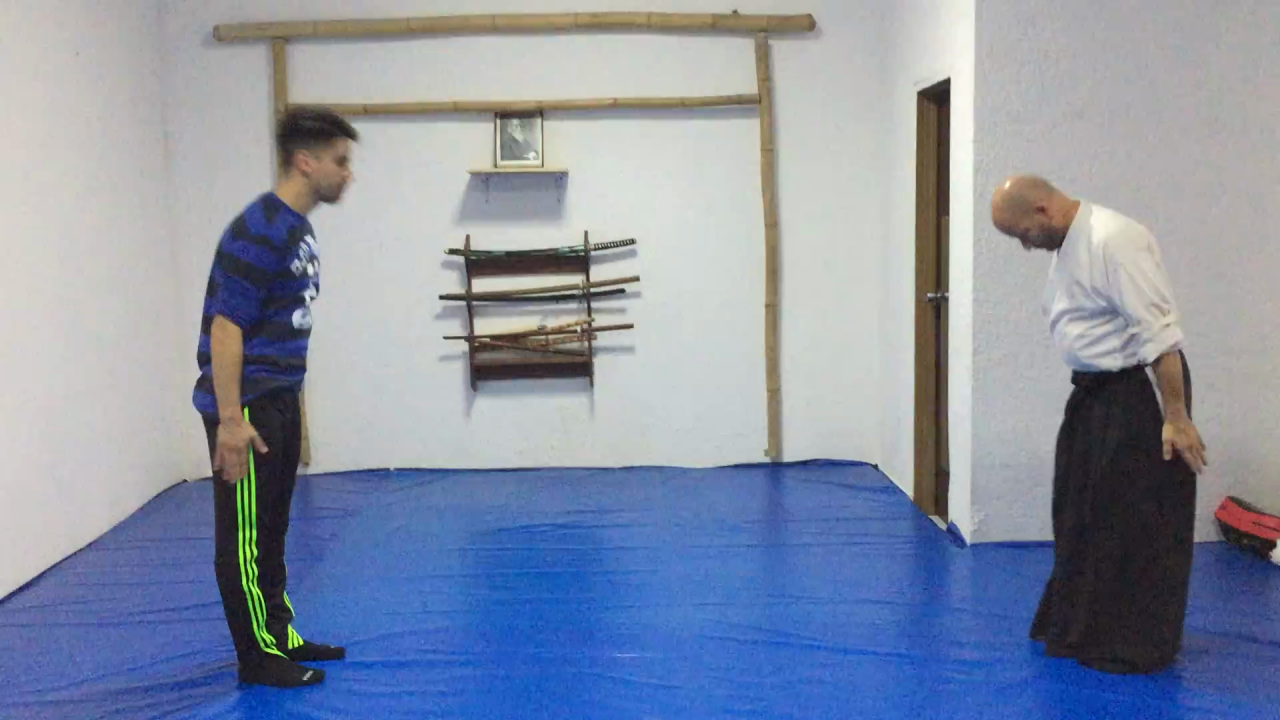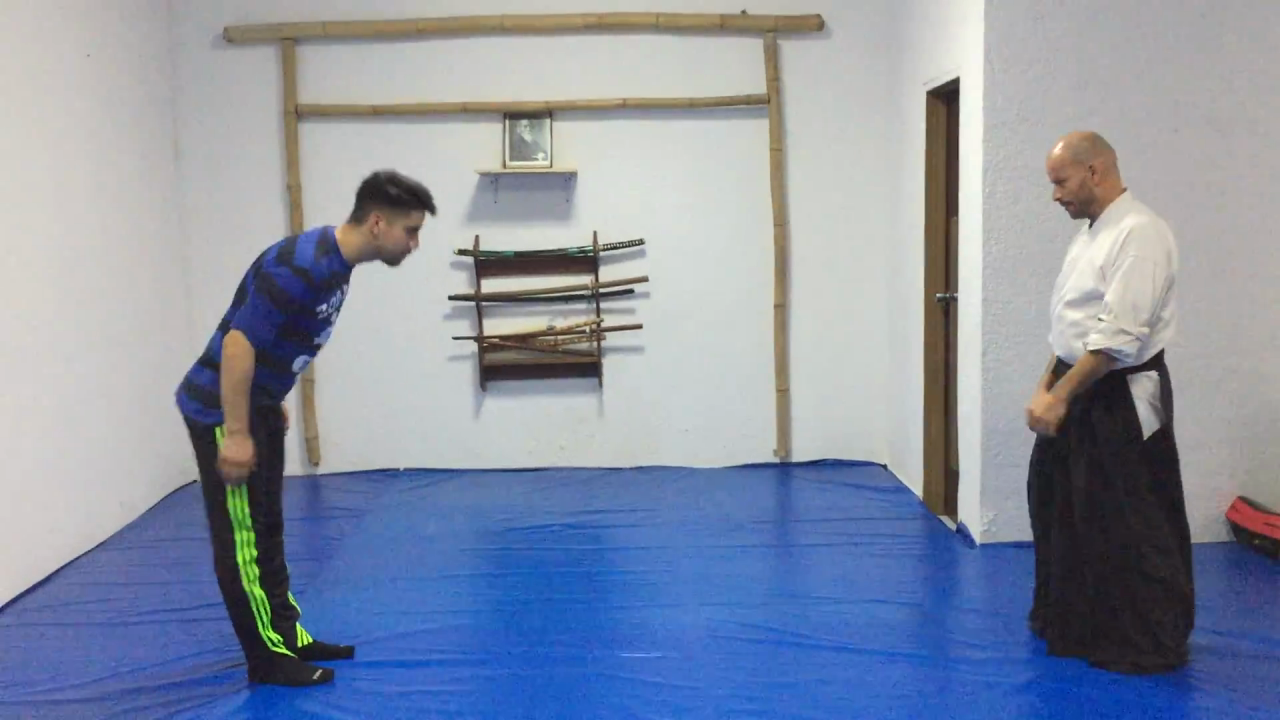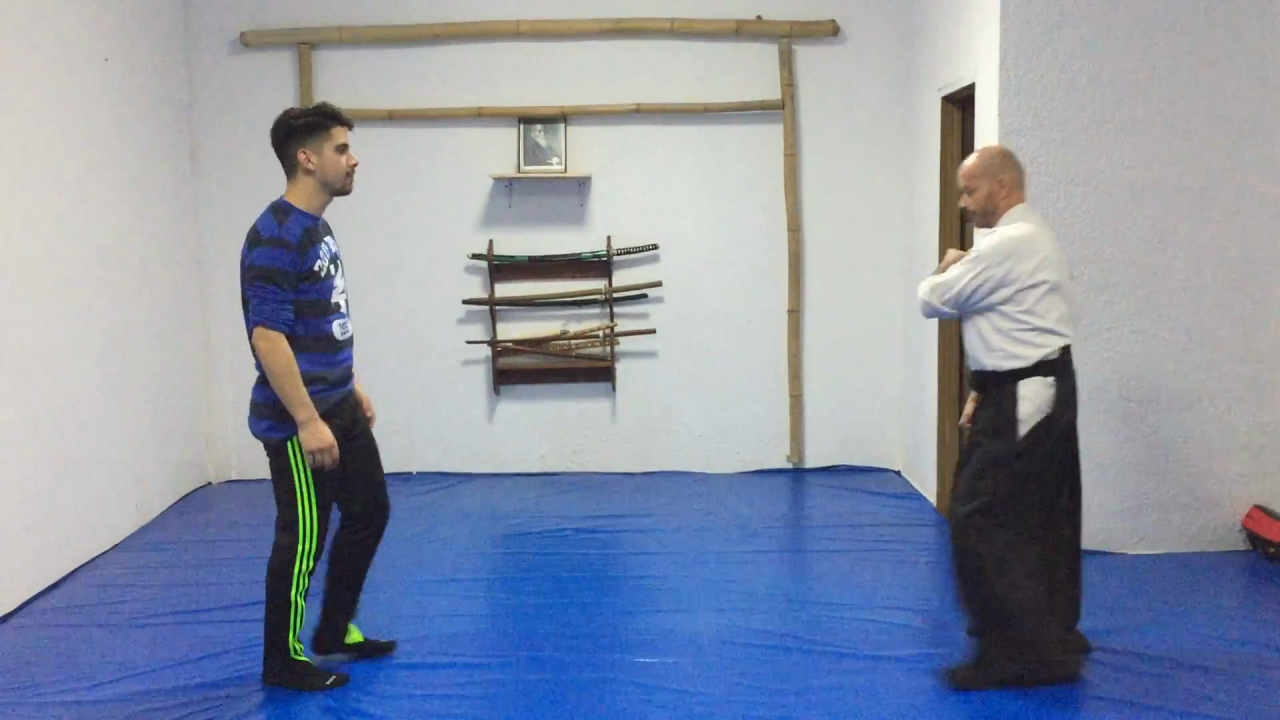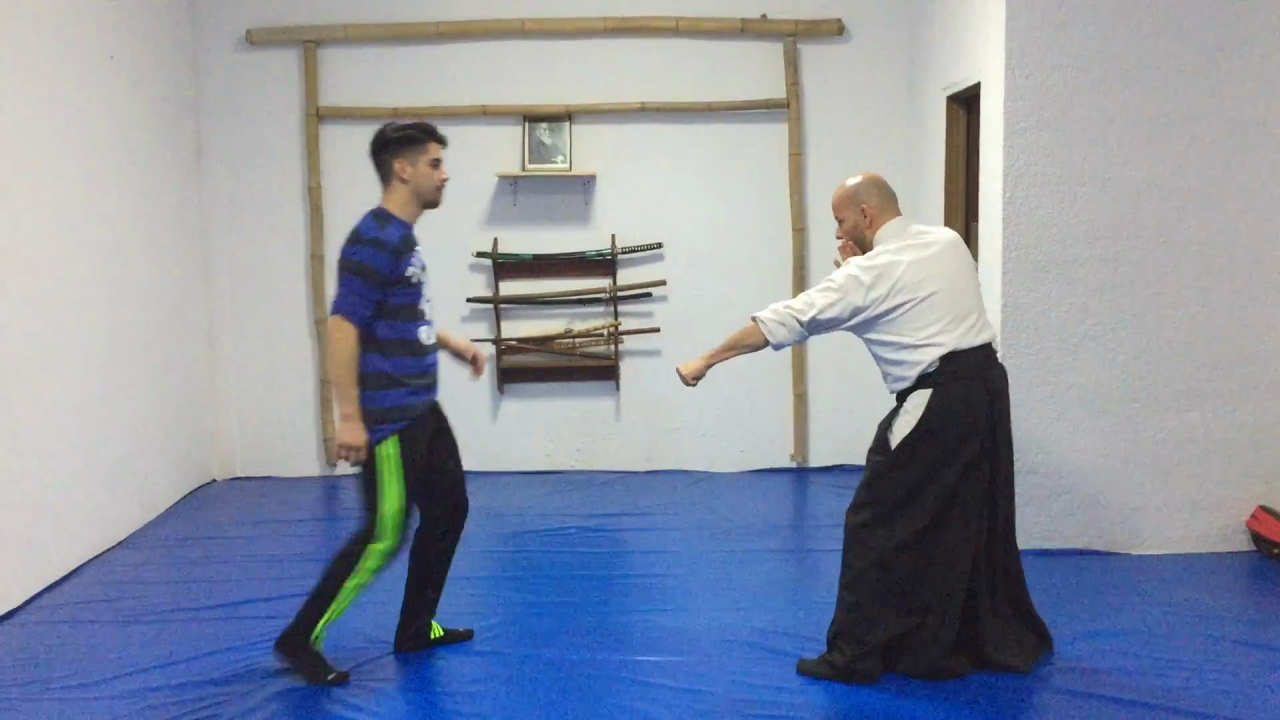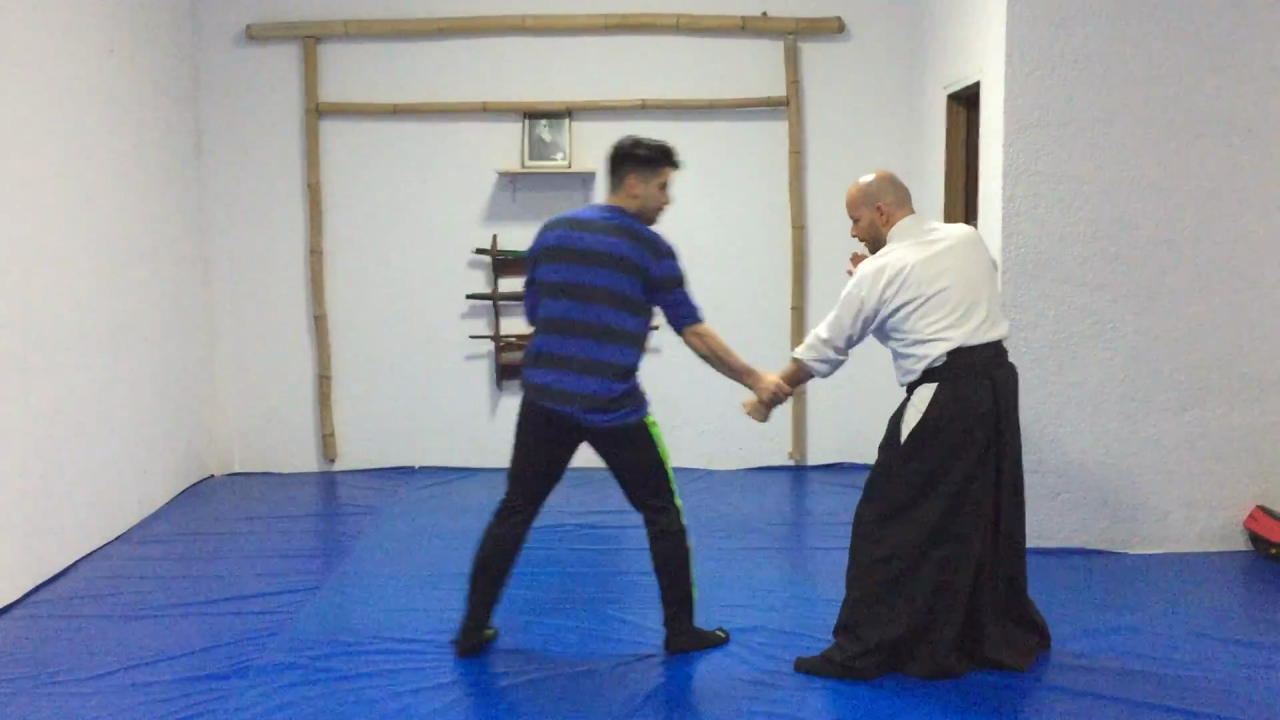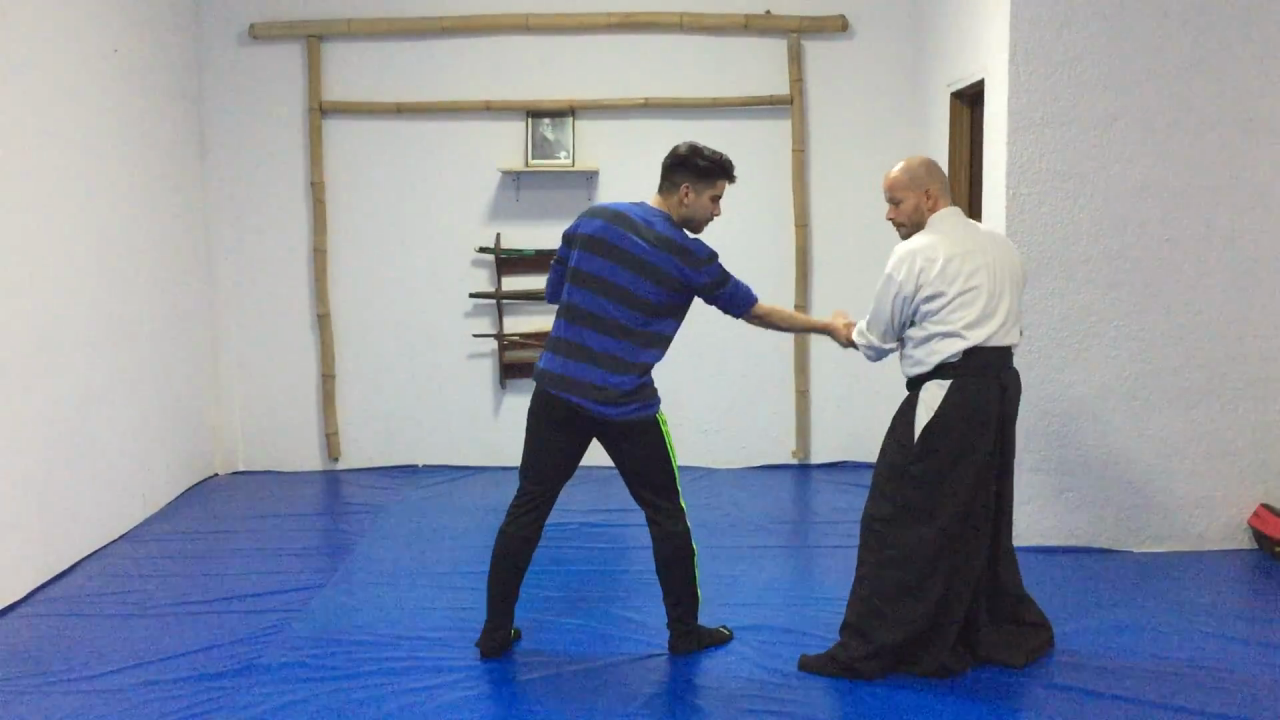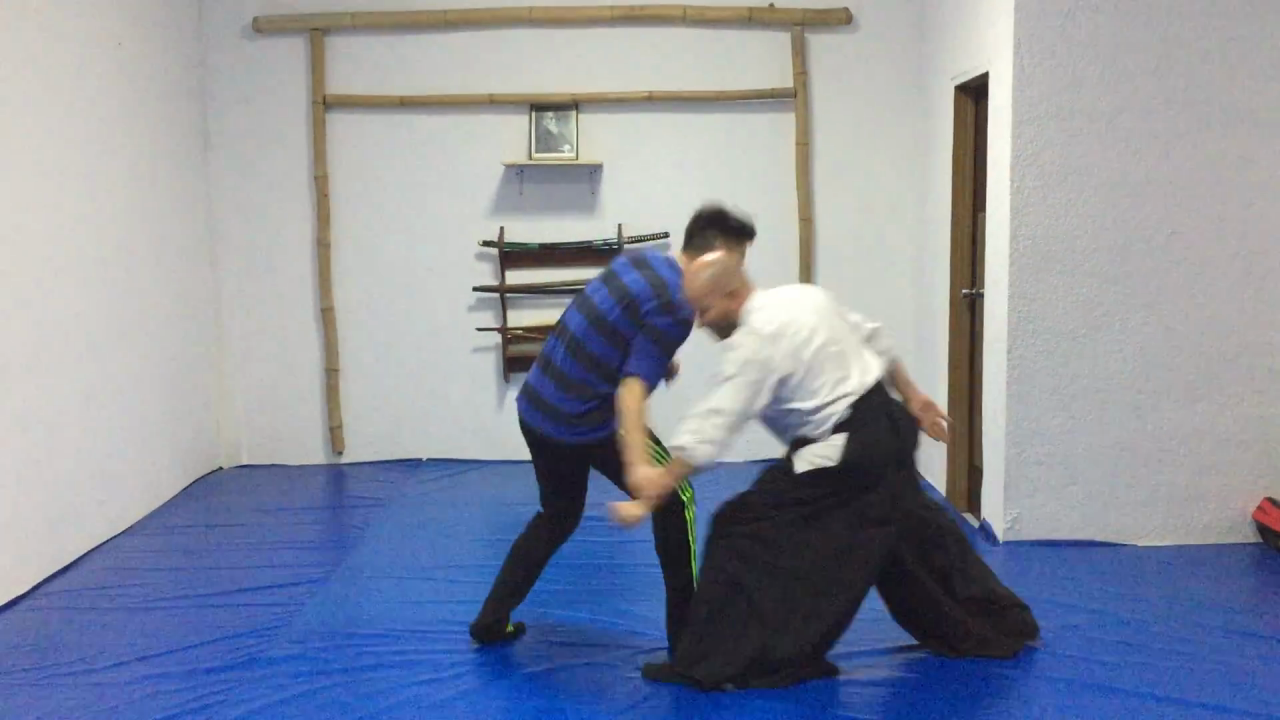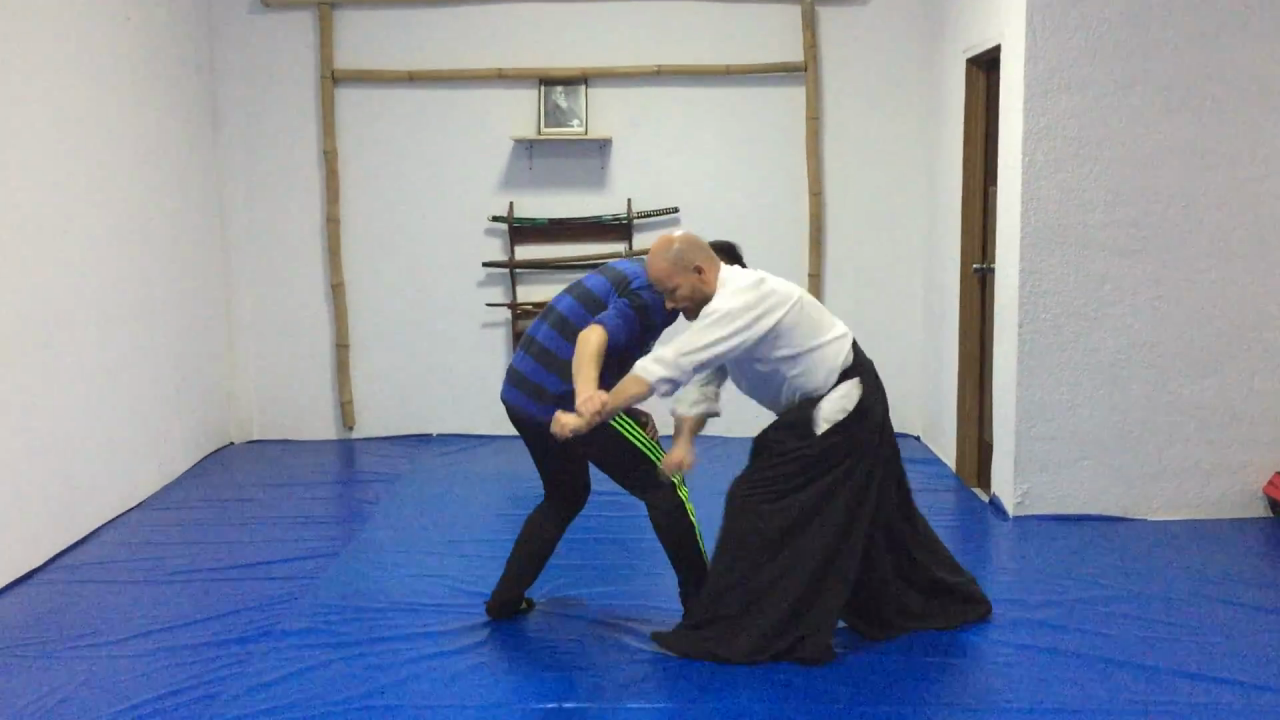
dt=0.7s
person 1, frame 1
left shoulder: (297, 224)
right shoulder: (257, 232)
right elbow: (225, 328)
right wrist: (230, 420)
left hip: (278, 399)
right hip: (244, 404)
left knee: (270, 525)
right knee: (242, 530)
left ankle: (279, 634)
right ankle: (258, 656)
person 1, frame 2
left shoulder: (335, 261)
right shoulder: (300, 265)
right elbow: (239, 343)
right wrist: (235, 432)
left hip: (259, 405)
right hip: (219, 409)
left knee: (266, 528)
right knee: (241, 535)
left ankle: (288, 634)
right ankle: (268, 655)
person 1, frame 3
left shoulder: (319, 228)
right shoulder: (276, 236)
right elbow: (268, 337)
left wrist: (353, 386)
right wrist: (307, 420)
left hip: (337, 405)
right hip: (296, 418)
left knee: (369, 512)
right knee: (301, 536)
left ankle: (336, 628)
right ankle: (282, 661)
person 1, frame 4
left shoulder: (404, 236)
right shoulder: (375, 239)
right elbow: (344, 327)
left wrist: (452, 344)
right wrist: (350, 416)
left hip: (421, 409)
right hip: (387, 418)
left knee: (448, 510)
right knee: (383, 535)
left ankle: (417, 628)
right ankle: (301, 639)
person 1, frame 5
left shoulder: (552, 232)
right shoulder: (650, 248)
left elbow: (533, 311)
right elbow: (694, 332)
right wrist: (755, 379)
left hip: (545, 400)
right hip: (615, 408)
left knee: (514, 511)
right knee: (662, 515)
left ankle: (474, 630)
right ankle: (681, 630)
person 1, frame 6
left shoulder: (592, 219)
right shoulder: (689, 258)
left elbow: (554, 291)
right elbow: (753, 310)
right wrist: (825, 326)
left hip: (556, 389)
right hip: (625, 405)
left knee: (529, 507)
right knee: (666, 514)
left ankle: (495, 632)
right ankle: (684, 631)
person 1, frame 7
left shoulder: (638, 262)
right shoulder: (674, 308)
right elbow: (632, 388)
right wrist: (639, 464)
left hip: (536, 406)
right hip: (585, 418)
left knee: (559, 516)
right knee: (673, 502)
left ankle: (492, 619)
right ankle: (686, 627)
person 1, frame 8
left shoulder: (636, 271)
right shoulder: (655, 293)
right elbow: (594, 334)
left wrist: (629, 411)
right wrist: (587, 394)
left hip: (522, 392)
right hip: (560, 400)
left knee: (564, 495)
right knee: (662, 485)
left ankle: (506, 598)
person 2, frame 1
left shoulder: (1114, 239)
right shoulder: (1067, 244)
left elbow: (1160, 332)
left wrist: (1175, 416)
left hip: (1138, 394)
right hip: (1095, 391)
left knee: (1134, 519)
right knee: (1080, 509)
left ankle: (1136, 641)
right ankle: (1077, 623)
person 2, frame 2
left shoulder: (1140, 234)
right shoulder: (1092, 232)
left elbow: (1117, 336)
left wrist: (1060, 397)
right wrist: (1047, 386)
left hip: (1122, 400)
right hip: (1082, 393)
left knee: (1130, 525)
right knee: (1059, 504)
left ankle: (1148, 642)
right ankle: (1070, 621)
person 2, frame 3
left shoulder: (1010, 244)
right shoulder: (1028, 240)
left elbow: (936, 300)
left wrist: (948, 269)
right wrist: (979, 395)
left hip: (1026, 400)
right hip: (1019, 393)
left knee: (984, 519)
right knee: (1034, 518)
left ankle: (1021, 651)
right ankle: (1041, 636)
person 2, frame 4
left shoulder: (869, 272)
right shoulder: (949, 243)
left elbow: (785, 320)
left wrist: (706, 360)
left hip: (939, 403)
right hip: (985, 389)
left knee: (878, 526)
right knee: (979, 521)
left ankle: (855, 655)
right ankle: (1004, 640)
person 2, frame 5
left shoulder: (880, 271)
right shoulder: (968, 240)
left elbow: (824, 349)
left wrist: (772, 395)
left hip: (947, 399)
right hip: (997, 385)
left knee: (889, 523)
right knee: (988, 515)
left ankle: (859, 652)
right ankle: (1007, 636)
person 2, frame 6
left shoulder: (915, 253)
right shoulder: (1001, 245)
left elbow: (875, 340)
left wrist: (845, 332)
left hip: (948, 397)
right hip: (999, 388)
left knee: (902, 520)
right knee: (980, 517)
left ankle: (868, 650)
right ankle: (1008, 632)
person 2, frame 7
left shoulder: (754, 345)
right shoulder: (805, 297)
left elbow: (707, 431)
right elbow: (874, 340)
left wrist: (655, 494)
right wrist: (912, 397)
left hip: (846, 452)
right hip: (886, 429)
left knee: (744, 534)
right knee: (915, 535)
left ankle: (714, 663)
right ankle: (994, 628)
person 2, frame 8
left shoulder: (743, 299)
right shoulder: (729, 295)
left elbow: (671, 364)
right elbow: (702, 376)
left wrist: (588, 418)
right wrist: (684, 441)
left hip: (839, 407)
right hip: (848, 402)
left knee: (764, 504)
right knee: (873, 511)
left ankle: (734, 635)
right ankle: (950, 601)
